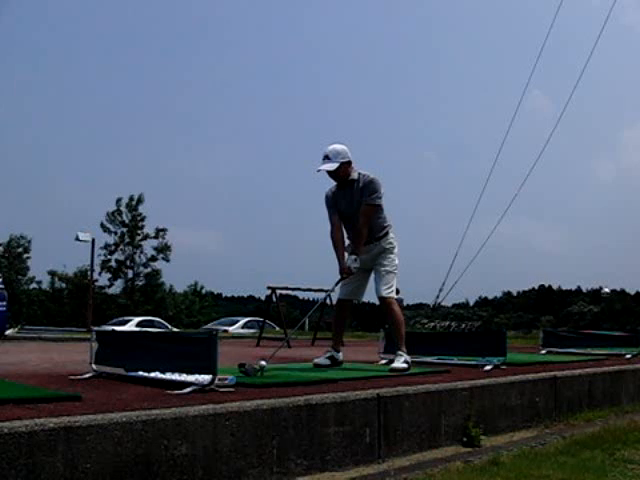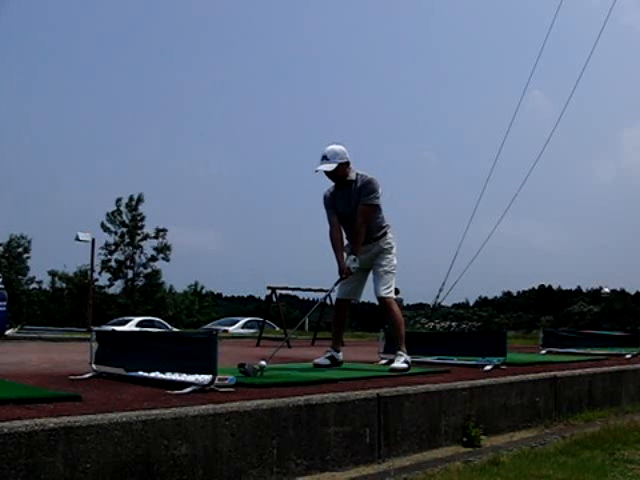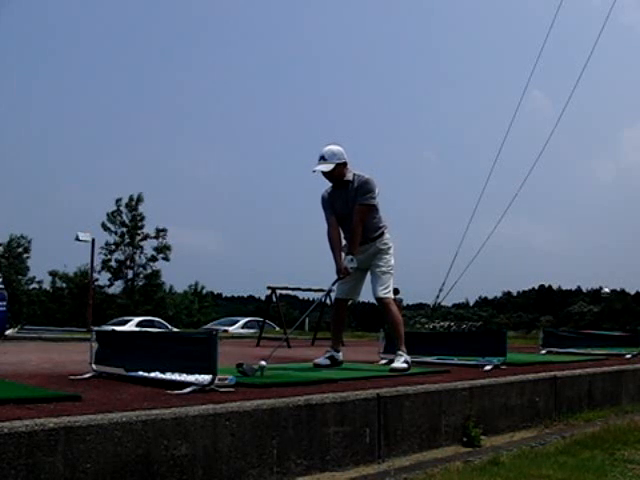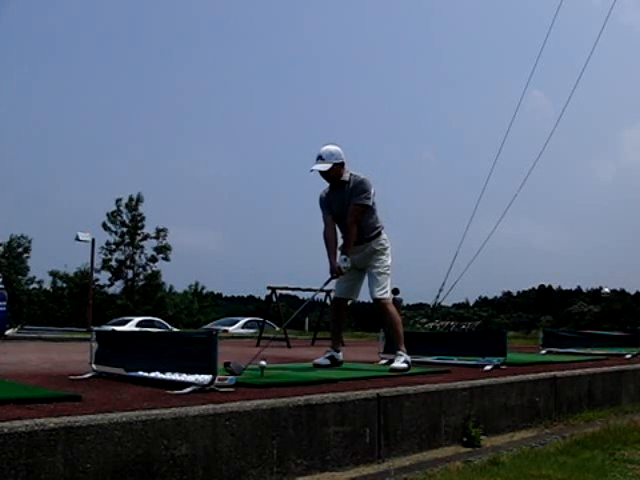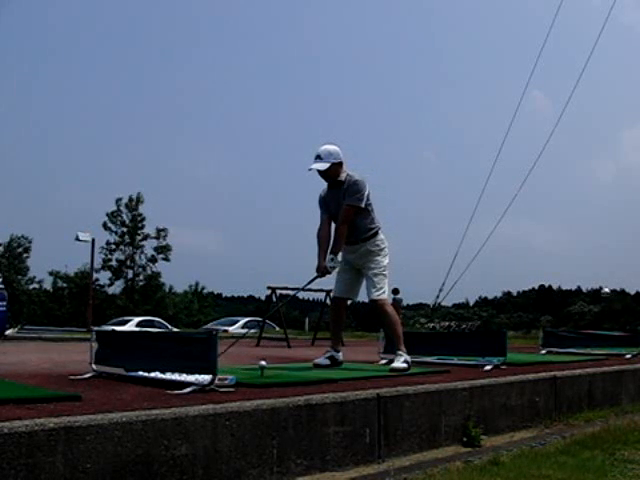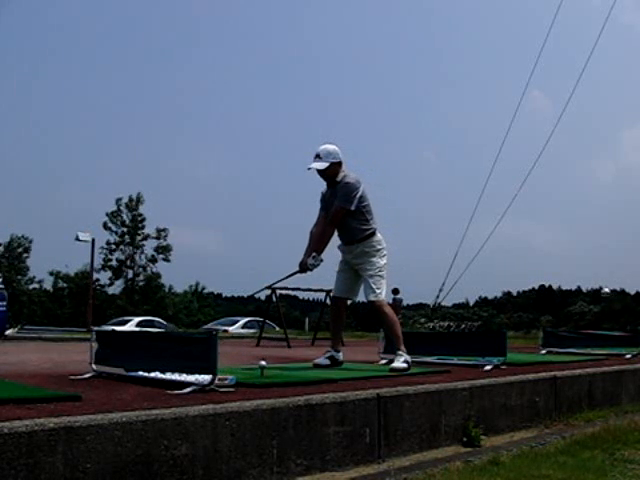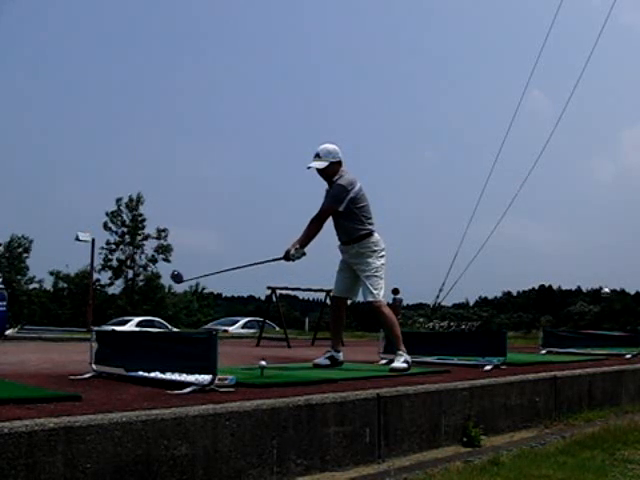
dt=0.7s
person 1, frame 1
left shoulder: (370, 183)
right shoulder: (331, 195)
left elbow: (364, 223)
right elbow: (336, 229)
left wrist: (355, 256)
right wrist: (342, 261)
left hip: (381, 245)
right hip: (356, 249)
left knee: (386, 297)
right knee: (343, 300)
left ankle: (402, 353)
right ankle: (335, 352)
person 1, frame 2
left shoulder: (368, 183)
right shoulder: (330, 195)
left elbow: (361, 223)
right elbow: (335, 229)
left wrist: (354, 257)
right wrist: (341, 262)
left hip: (380, 245)
right hip: (355, 248)
left knee: (385, 297)
right knee: (341, 300)
left ankle: (402, 353)
right ankle: (335, 352)
person 1, frame 3
left shoulder: (365, 183)
right shoulder: (327, 196)
left elbow: (358, 222)
right elbow: (333, 229)
left wrist: (351, 257)
right wrist: (339, 261)
left hip: (377, 245)
right hip: (352, 248)
left knee: (384, 298)
right knee: (340, 300)
left ankle: (402, 353)
right ankle: (335, 352)
person 1, frame 4
left shoulder: (361, 184)
right shoulder: (325, 196)
left elbow: (352, 223)
right elbow: (329, 229)
left wrist: (344, 256)
right wrist: (333, 260)
left hip: (374, 246)
right hip: (351, 250)
left knee: (381, 299)
right knee: (339, 300)
left ankle: (402, 353)
right ankle: (335, 352)
person 1, frame 5
left shoulder: (356, 184)
right shoulder: (325, 195)
left elbow: (343, 224)
right elbow: (324, 228)
left wrist: (333, 257)
right wrist: (322, 259)
left hip: (371, 247)
right hip: (349, 251)
left knee: (379, 300)
right knee: (337, 300)
left ankle: (402, 353)
right ankle: (335, 352)
person 1, frame 6
left shoulder: (349, 185)
right shoulder: (327, 193)
left elbow: (331, 224)
right elbow: (319, 226)
left wrist: (316, 256)
right wrist: (307, 255)
left hip: (369, 248)
right hip: (348, 250)
left knee: (377, 301)
right knee: (337, 300)
left ankle: (402, 353)
right ankle: (335, 352)
person 1, frame 7
left shoulder: (344, 185)
right shoulder: (334, 188)
left elbow: (319, 220)
right elbow: (316, 222)
left wrist: (300, 247)
right wrist: (296, 244)
left hip: (367, 248)
right hip: (348, 250)
left knee: (375, 302)
right knee: (337, 300)
left ankle: (402, 353)
right ankle: (335, 352)
